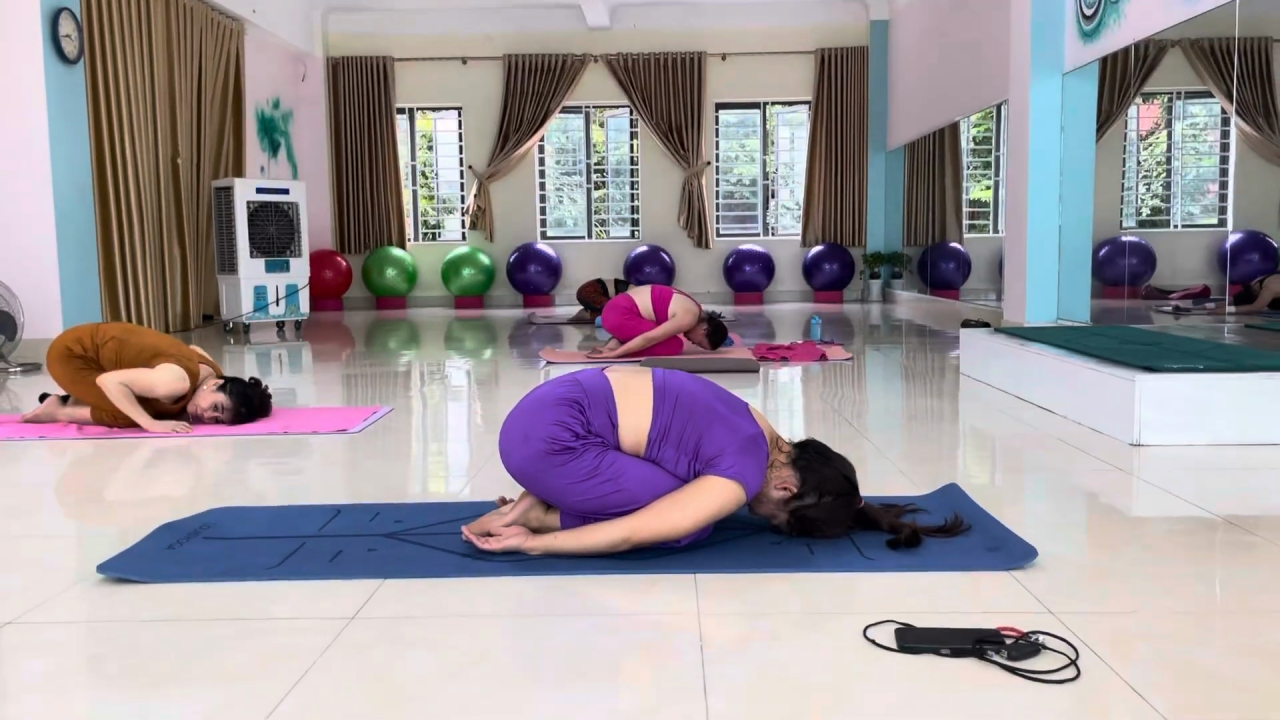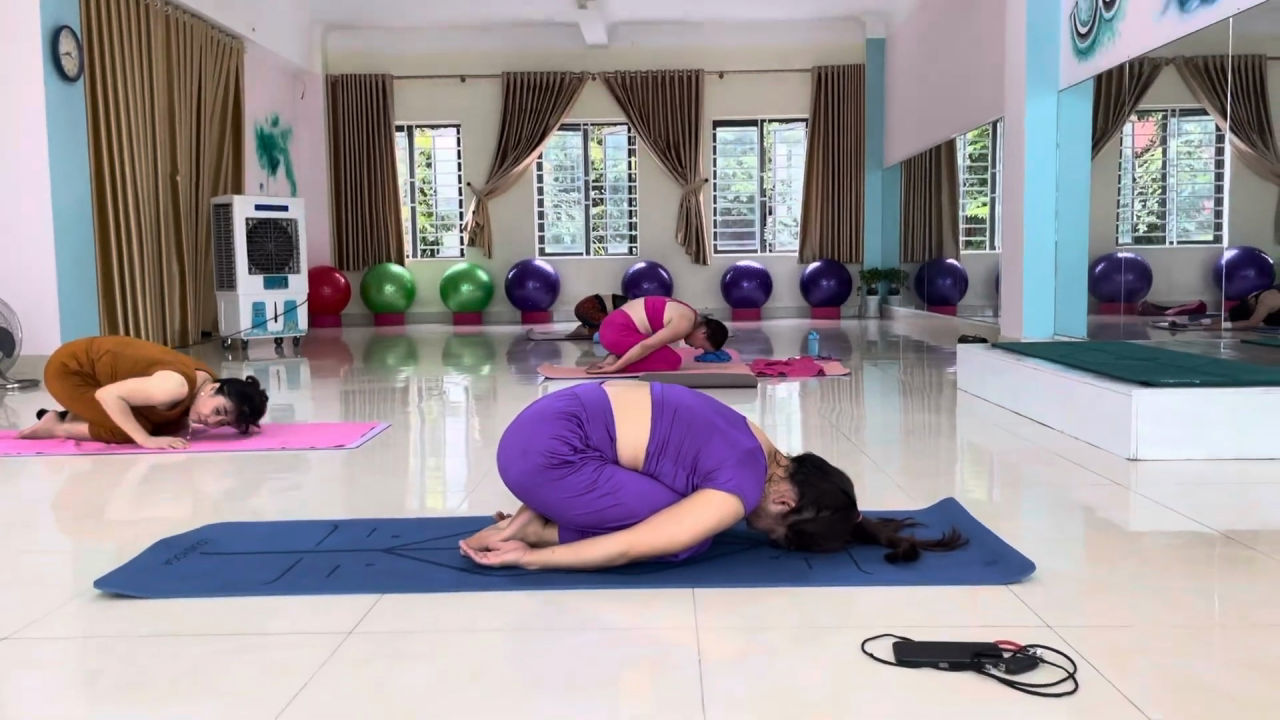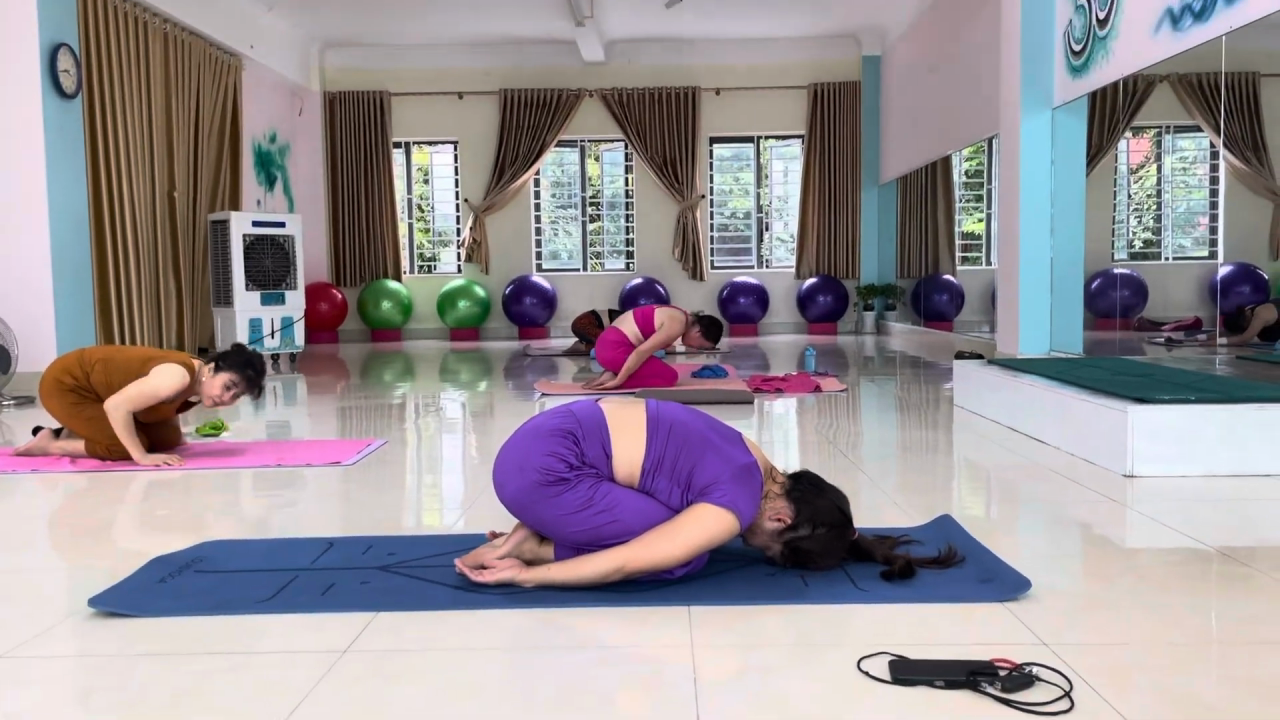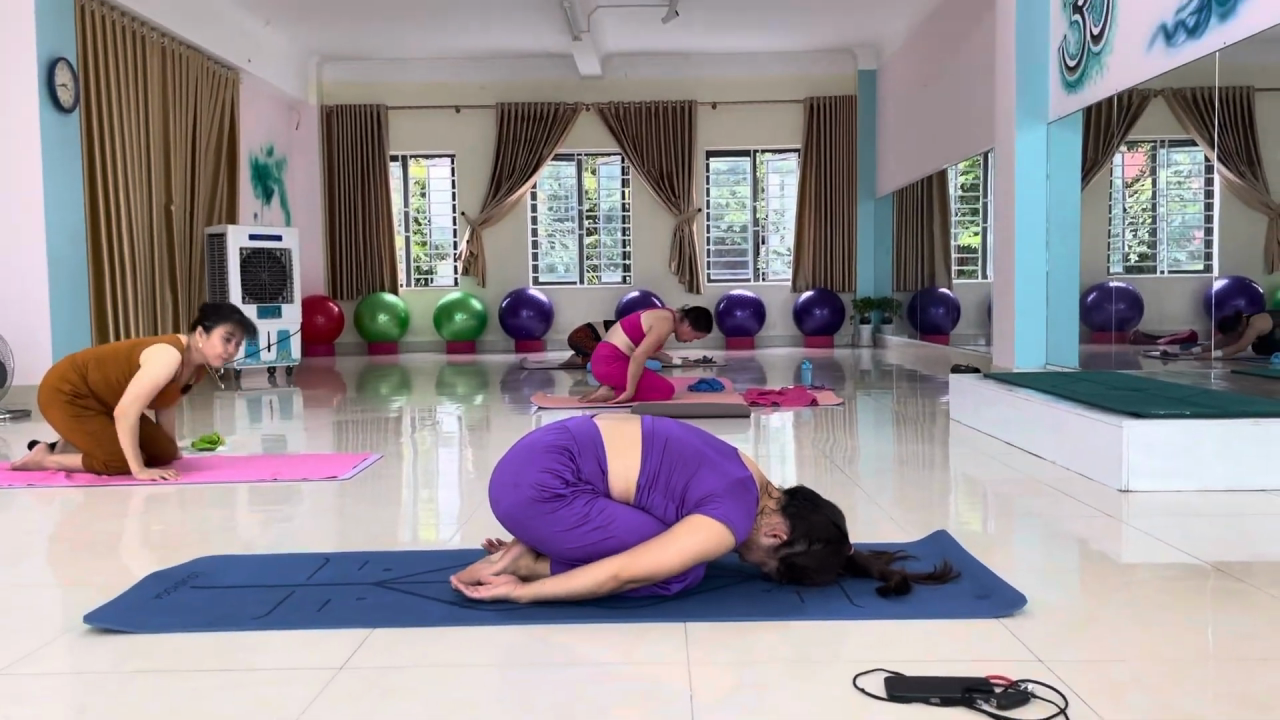
dt=0.2s
person 1, frame 1
left shoulder: (752, 430)
right shoulder: (741, 475)
right elbow: (634, 533)
right wrist: (534, 543)
left hip: (553, 406)
right hip: (548, 438)
left knee: (674, 490)
right knee: (689, 525)
left ankle: (542, 502)
right ankle: (539, 518)
person 1, frame 2
left shoulder: (750, 445)
right shoulder: (739, 489)
right elbow: (632, 547)
right wrist: (531, 558)
left hip: (551, 421)
right hip: (546, 451)
left knee: (672, 506)
right knee: (685, 539)
left ankle: (540, 517)
right ankle: (537, 533)
person 1, frame 3
left shoulder: (747, 461)
right shoulder: (735, 504)
right elbow: (627, 563)
right wrist: (526, 576)
left hip: (546, 439)
right hip: (541, 468)
left knee: (668, 520)
right knee: (685, 557)
left ankle: (533, 535)
right ankle: (533, 550)
person 1, frame 4
left shoulder: (741, 476)
right shoulder: (730, 518)
right elbow: (622, 574)
right wrist: (524, 592)
left hip: (542, 456)
right hip: (537, 484)
left knee: (662, 537)
right knee: (679, 573)
left ankle: (532, 549)
right ankle: (530, 567)
person 2, frame 1
left shoulder: (210, 371)
right shoulder: (178, 382)
right elbow: (108, 380)
right wrist: (148, 422)
left hip: (101, 347)
right hip: (71, 353)
left knee: (164, 411)
right knee: (129, 416)
left ankle: (76, 400)
right ankle: (57, 411)
person 2, frame 2
left shoulder: (206, 381)
right shoulder: (177, 386)
right elbow: (106, 395)
right wrist: (145, 439)
left hip: (98, 364)
right hip: (69, 369)
left knee: (172, 426)
right knee: (129, 432)
left ankle: (75, 417)
right ankle: (56, 427)
person 2, frame 3
left shoulder: (201, 382)
right shoulder: (179, 377)
right elbow: (115, 406)
right wrist: (141, 456)
left hip: (94, 383)
right hip: (65, 384)
left knee: (169, 439)
right knee: (124, 447)
left ankle: (74, 433)
right ankle: (51, 444)
person 2, frame 4
left shoulder: (200, 366)
right shoulder: (170, 356)
left elbow: (165, 404)
right elbow: (125, 412)
left wrist: (169, 447)
right wrist: (138, 469)
left hip: (97, 396)
right hip: (66, 394)
left knee: (165, 454)
right knee: (120, 463)
left ankle: (75, 445)
right ankle: (45, 457)
